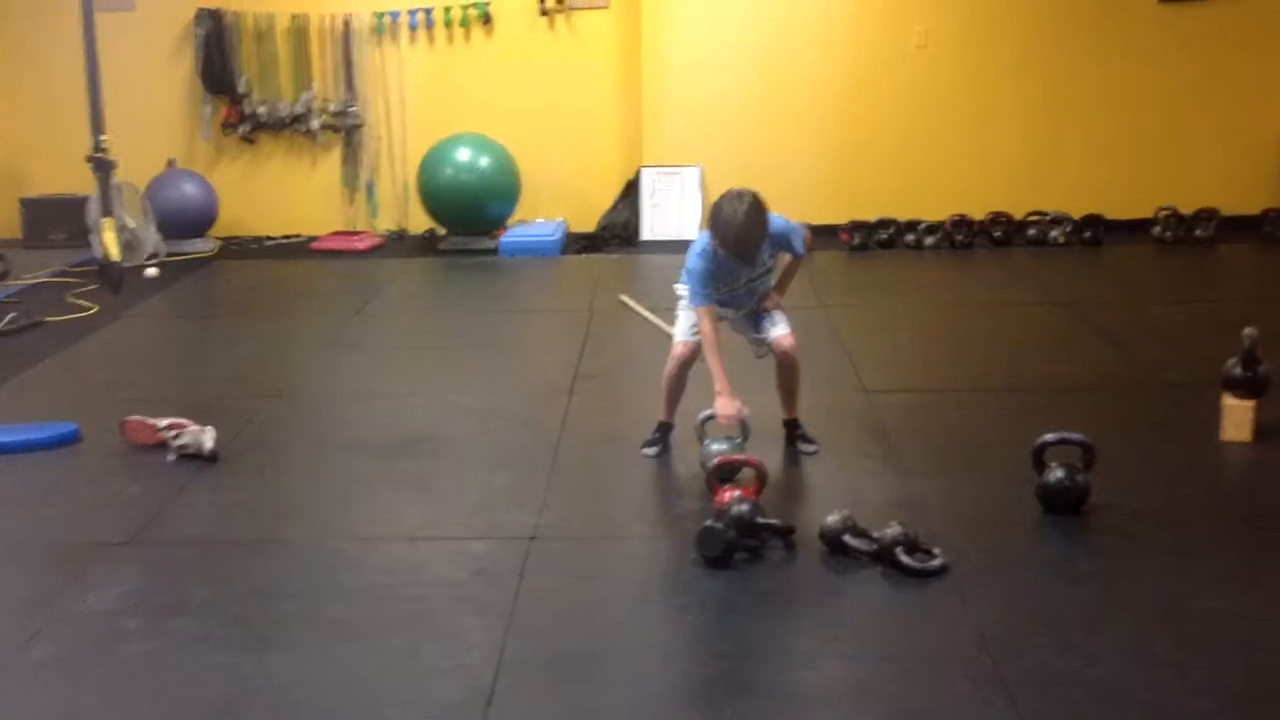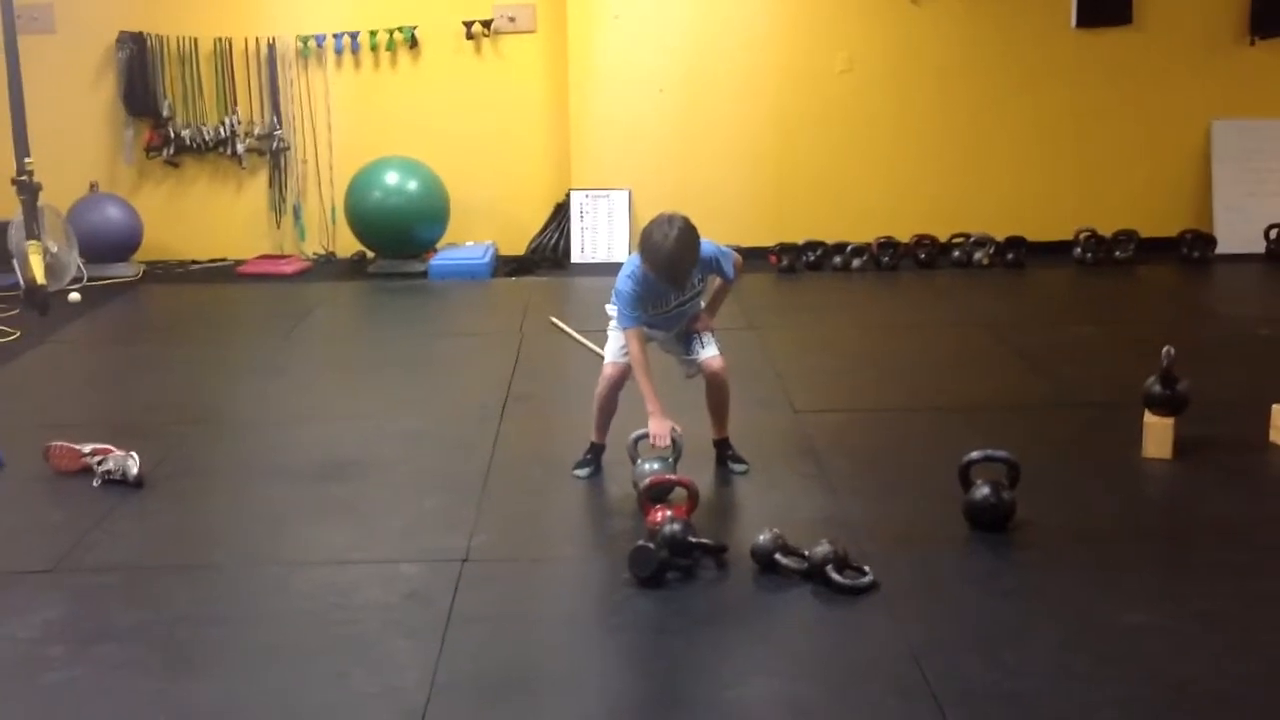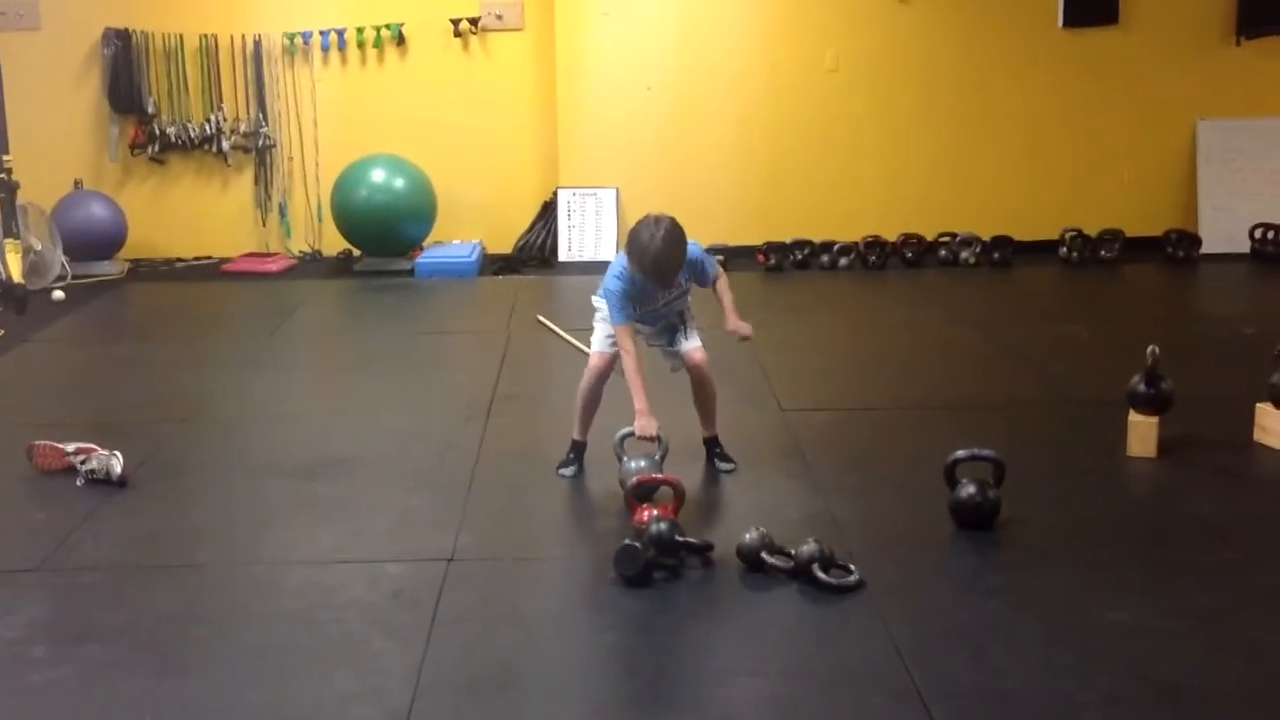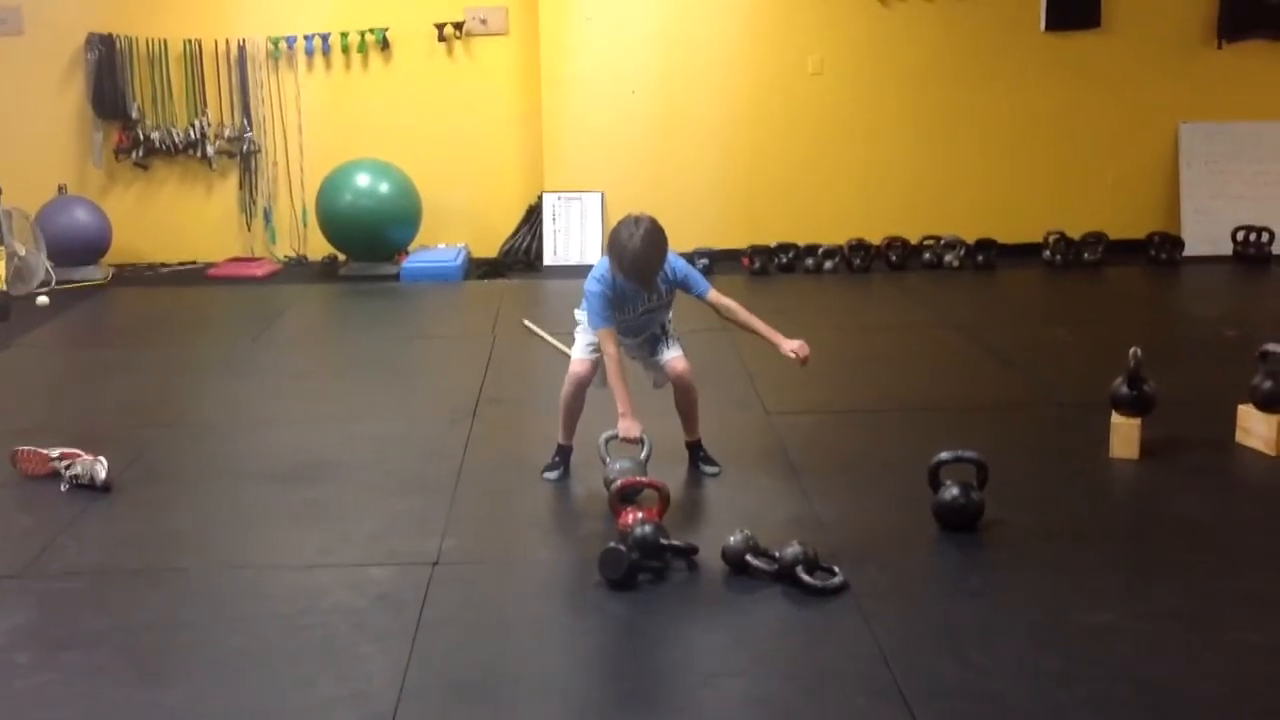
dt=1s
person 1, frame 1
left shoulder: (777, 229)
right shoulder: (700, 257)
left elbow: (804, 239)
right elbow: (707, 324)
left wrist: (778, 291)
right wrist: (723, 392)
left hip: (756, 298)
right hip: (704, 300)
left knee: (786, 348)
right knee: (681, 354)
left ankle: (792, 425)
right ankle: (663, 428)
person 1, frame 2
left shoulder: (707, 253)
right shoulder: (630, 279)
left elbow: (735, 263)
right elbow: (635, 347)
left wrist: (709, 312)
right wrist: (655, 412)
left hip: (685, 320)
right hip: (634, 321)
left knee: (716, 370)
right knee: (612, 375)
left ankle: (722, 445)
right ankle: (596, 448)
person 1, frame 3
left shoulder: (692, 256)
right shoulder: (619, 276)
left elbow: (717, 276)
right elbow: (628, 348)
left wrist: (731, 318)
right wrist: (643, 411)
left hip: (670, 314)
right hip: (619, 314)
left knee: (698, 363)
right knee: (598, 367)
left ankle: (713, 443)
right ankle: (577, 446)
person 1, frame 4
left shoulder: (672, 267)
right shoulder: (599, 282)
left elbow: (722, 304)
right elbow: (610, 350)
left wrist: (780, 341)
right wrist: (626, 415)
left hip: (652, 328)
right hip: (600, 327)
left knee: (681, 373)
right knee: (578, 374)
left ankle: (695, 448)
right ankle: (562, 451)
